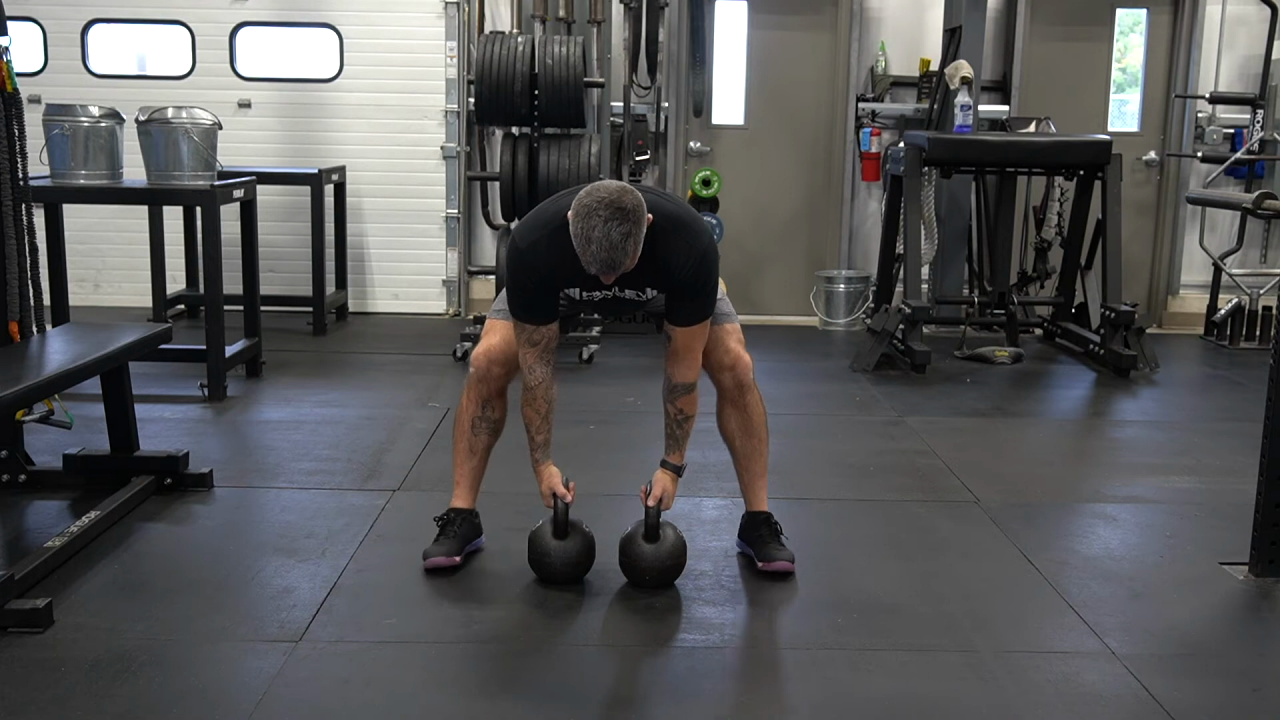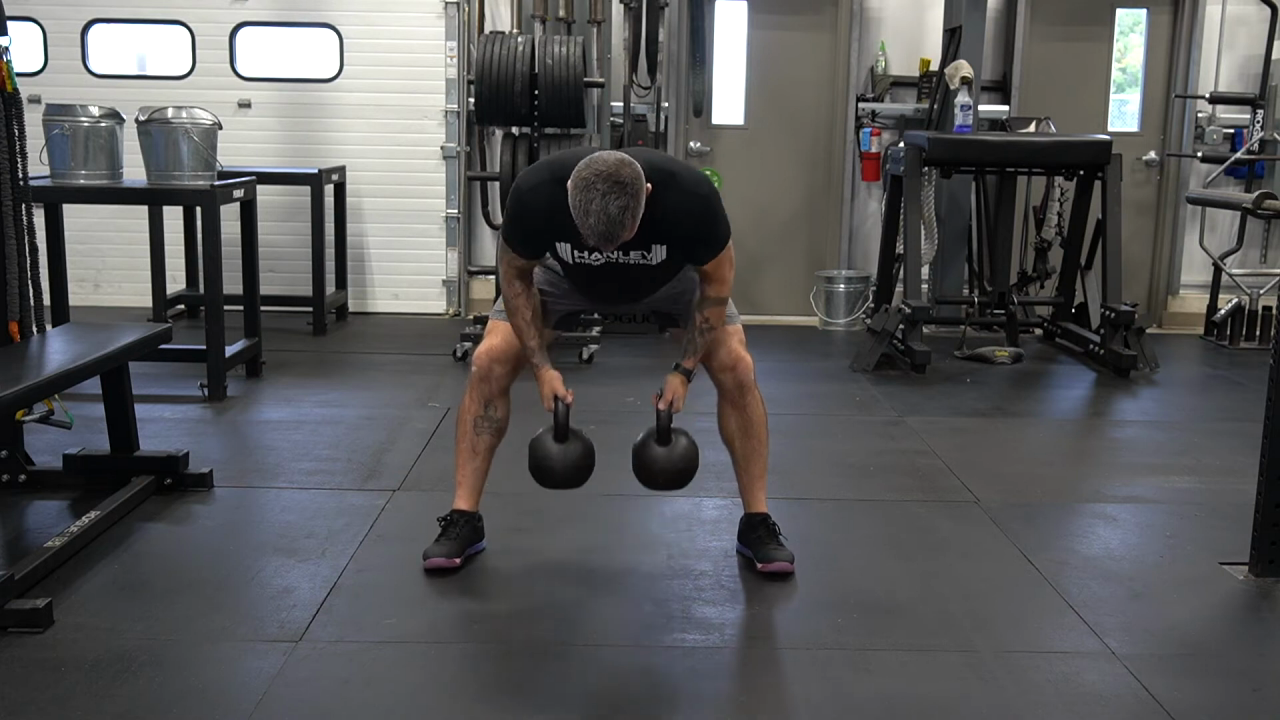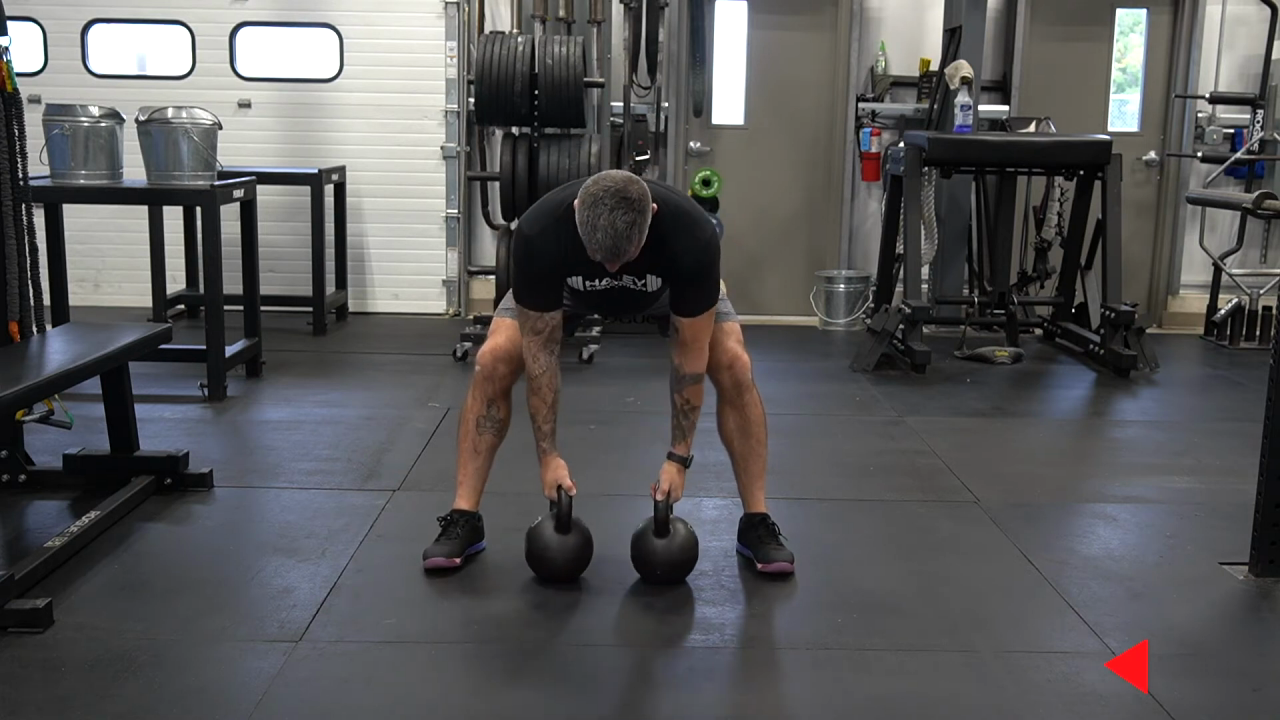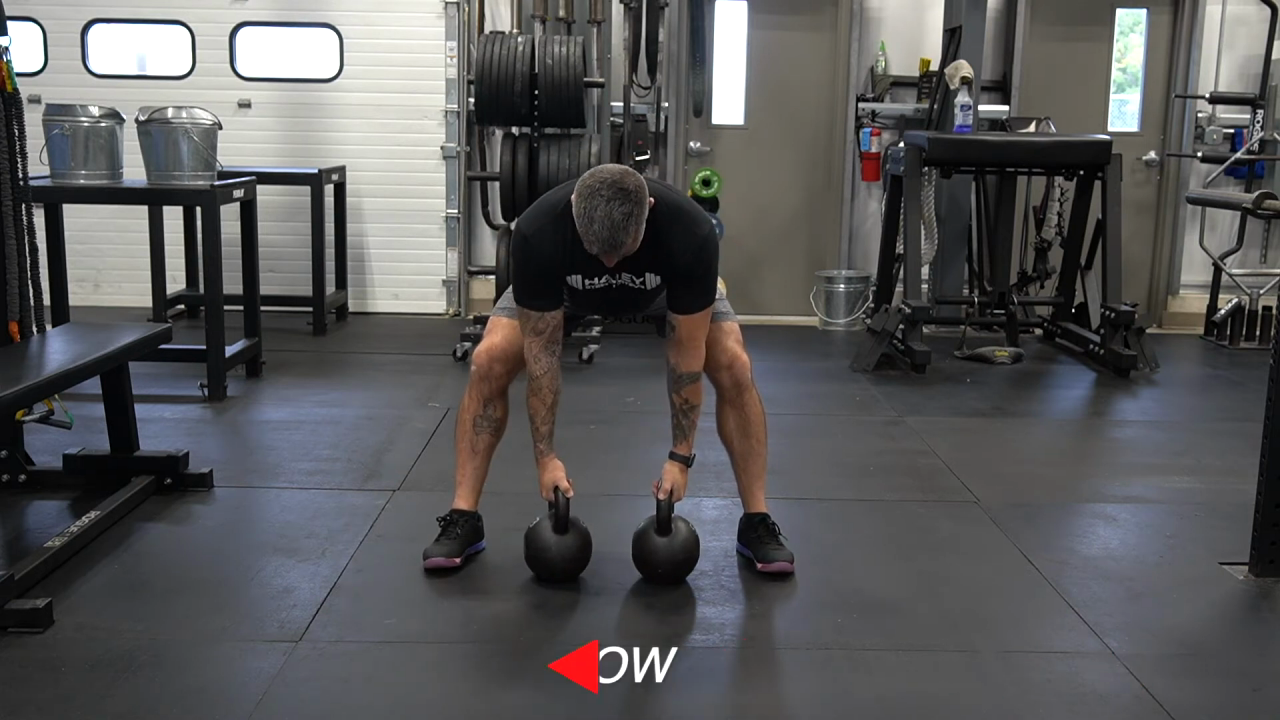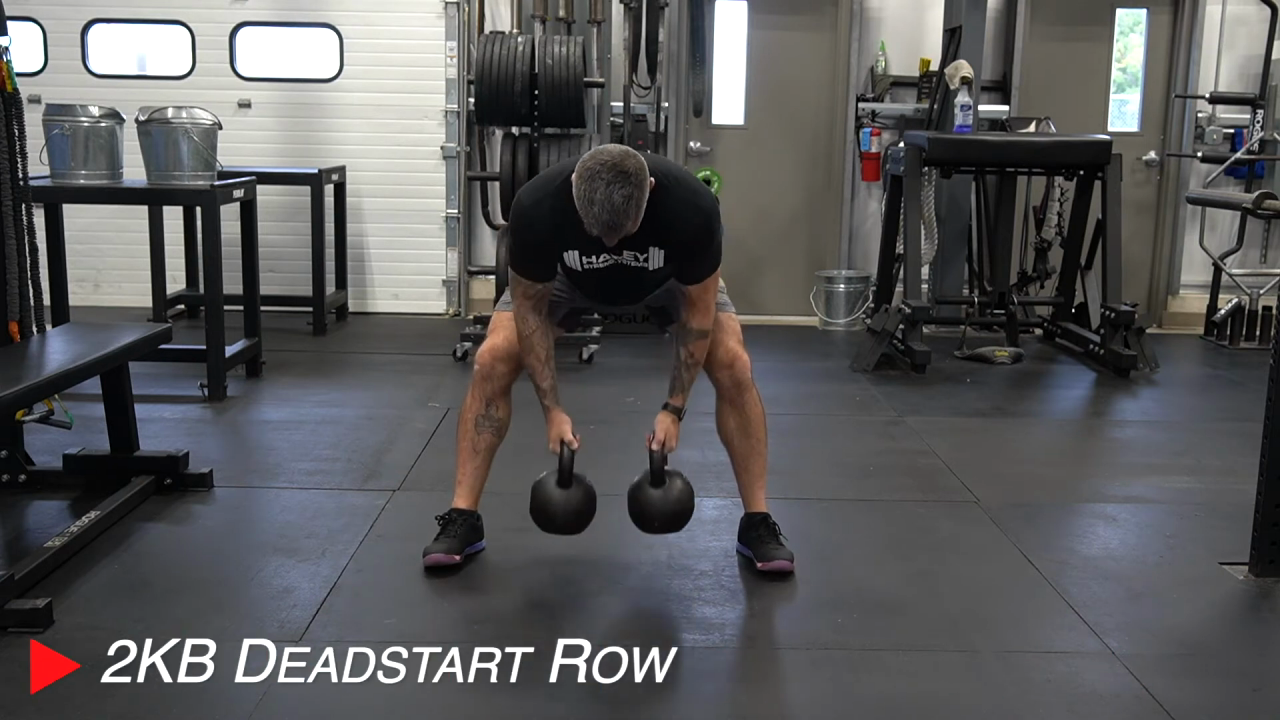
dt=1s
person 1, frame 1
left shoulder: (689, 245)
right shoulder: (533, 245)
left elbow: (684, 361)
right elbow: (536, 361)
left wrist: (672, 464)
right wrist: (542, 462)
left hip: (662, 282)
right hip: (561, 283)
left knee: (735, 368)
right knee: (487, 364)
left ankle: (758, 522)
right ankle: (461, 517)
person 1, frame 2
left shoulder: (689, 195)
right shoulder: (536, 192)
left elbow: (717, 283)
right elbow: (516, 277)
left wrist: (684, 371)
right wrist: (541, 366)
left hip: (668, 275)
right hip: (564, 272)
left knee: (737, 370)
right knee: (490, 362)
left ankle: (758, 523)
right ankle: (463, 519)
person 1, frame 3
left shoulder: (691, 235)
right shoulder: (539, 232)
left elbow: (691, 351)
right elbow: (540, 348)
left wrist: (678, 457)
right wrist: (548, 454)
left hip: (664, 282)
right hip: (569, 283)
left knee: (734, 367)
right knee: (494, 362)
left ankle: (757, 523)
right ankle: (463, 519)
person 1, frame 4
left shoulder: (690, 233)
right shoulder: (538, 233)
left elbow: (686, 350)
right elbow: (541, 349)
left wrist: (680, 456)
right wrist: (545, 455)
left hip: (661, 283)
right hip: (567, 284)
left knee: (734, 368)
right knee: (489, 362)
left ankle: (757, 523)
right ankle: (462, 519)
person 1, frame 5
left shoulder: (690, 205)
right shoulder: (537, 205)
left elbow: (700, 312)
right elbow: (528, 306)
left wrist: (673, 408)
right wrist: (553, 410)
left hip: (667, 276)
right hip: (566, 276)
left knee: (733, 366)
right knee: (493, 362)
left ankle: (758, 522)
right ankle: (462, 518)
